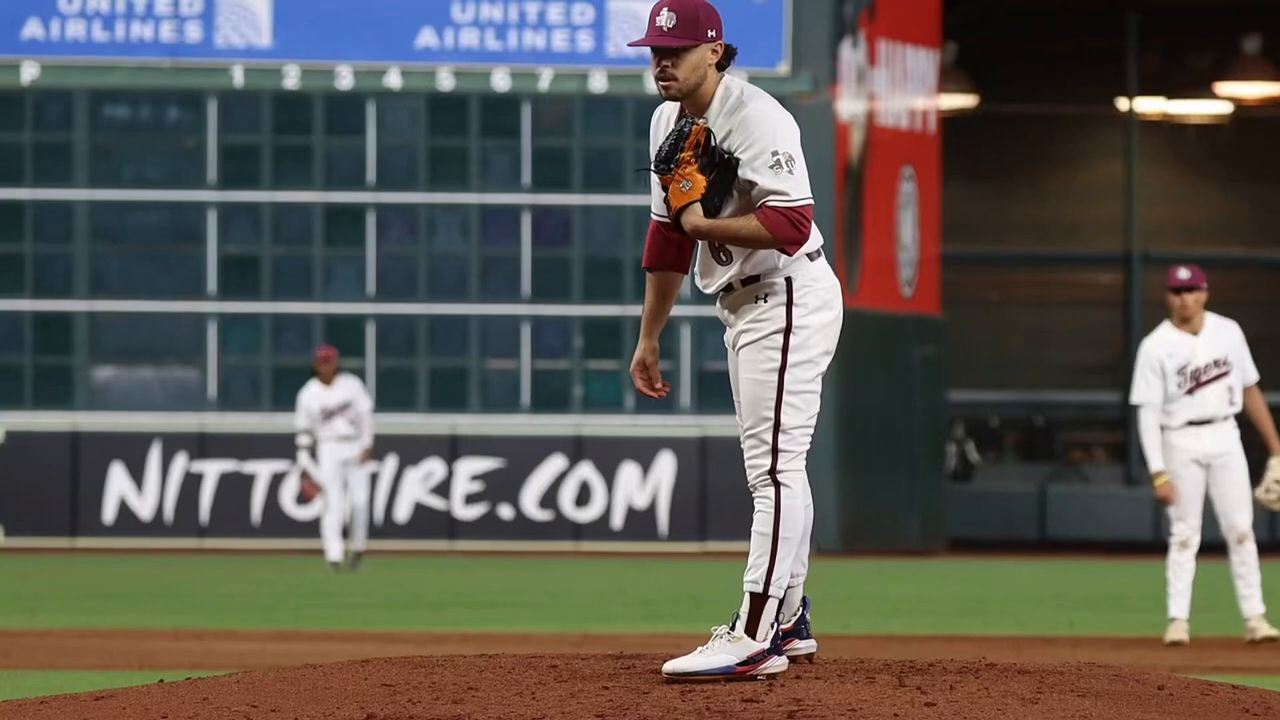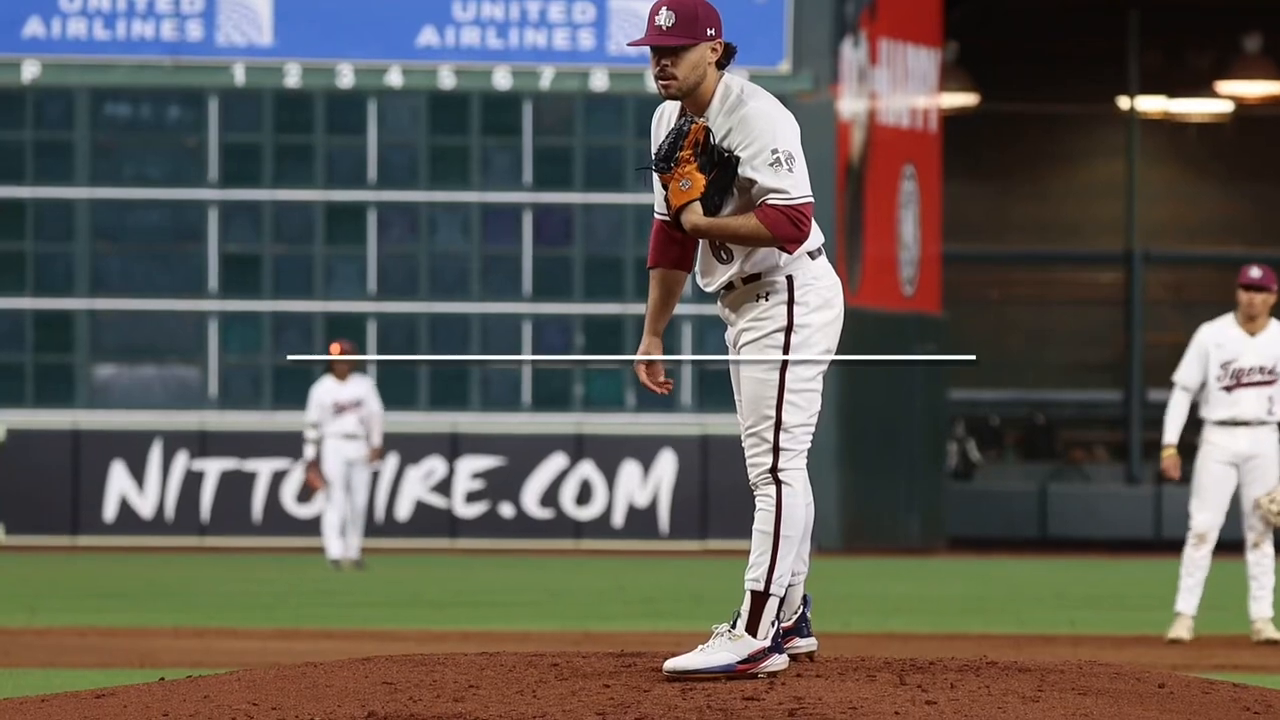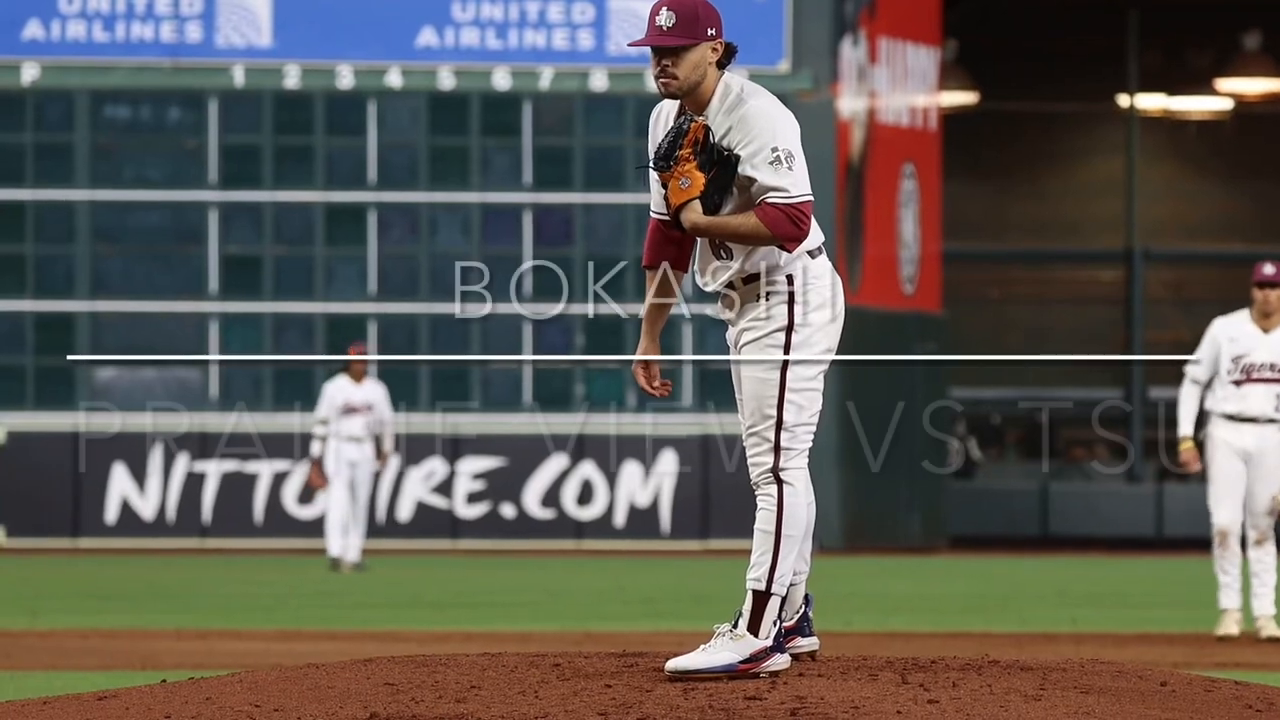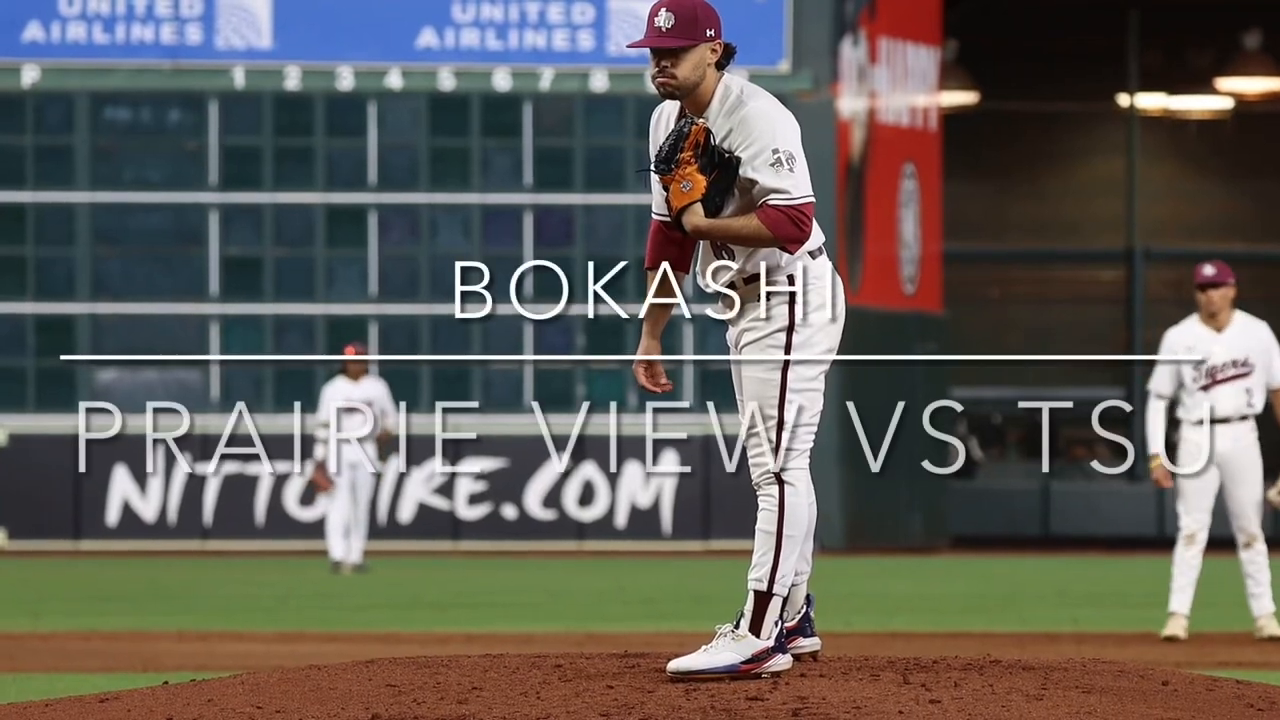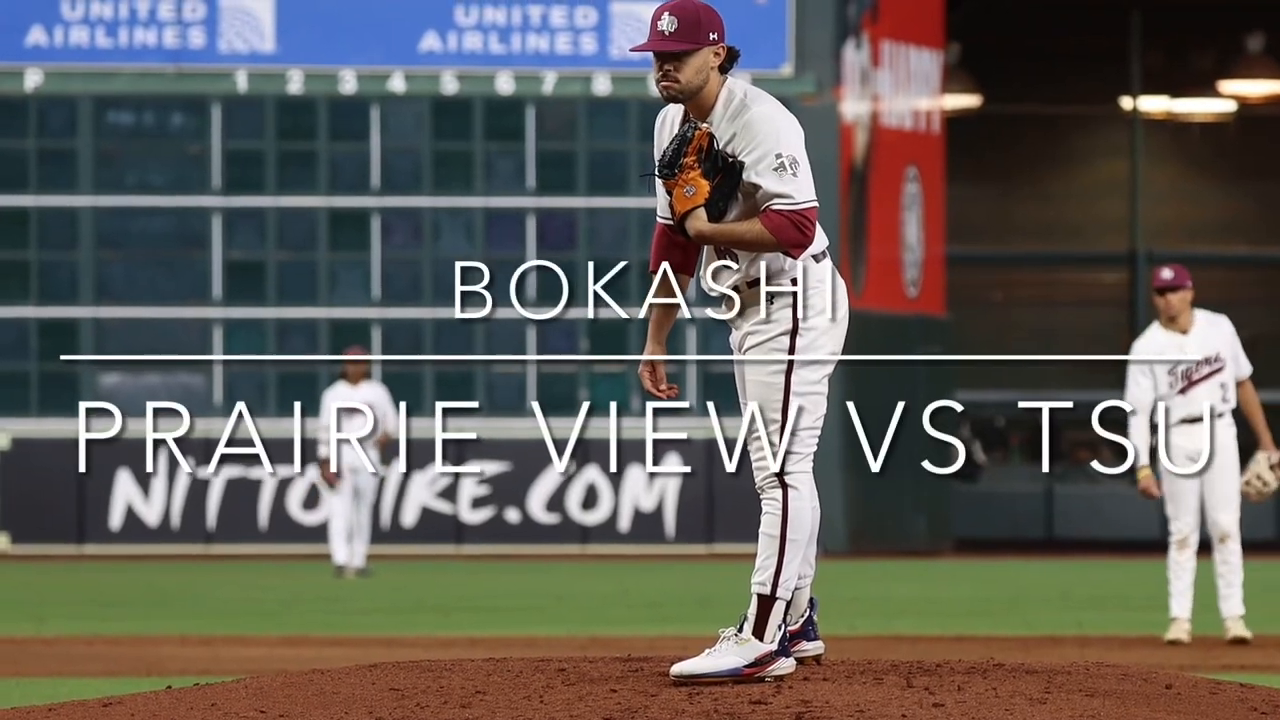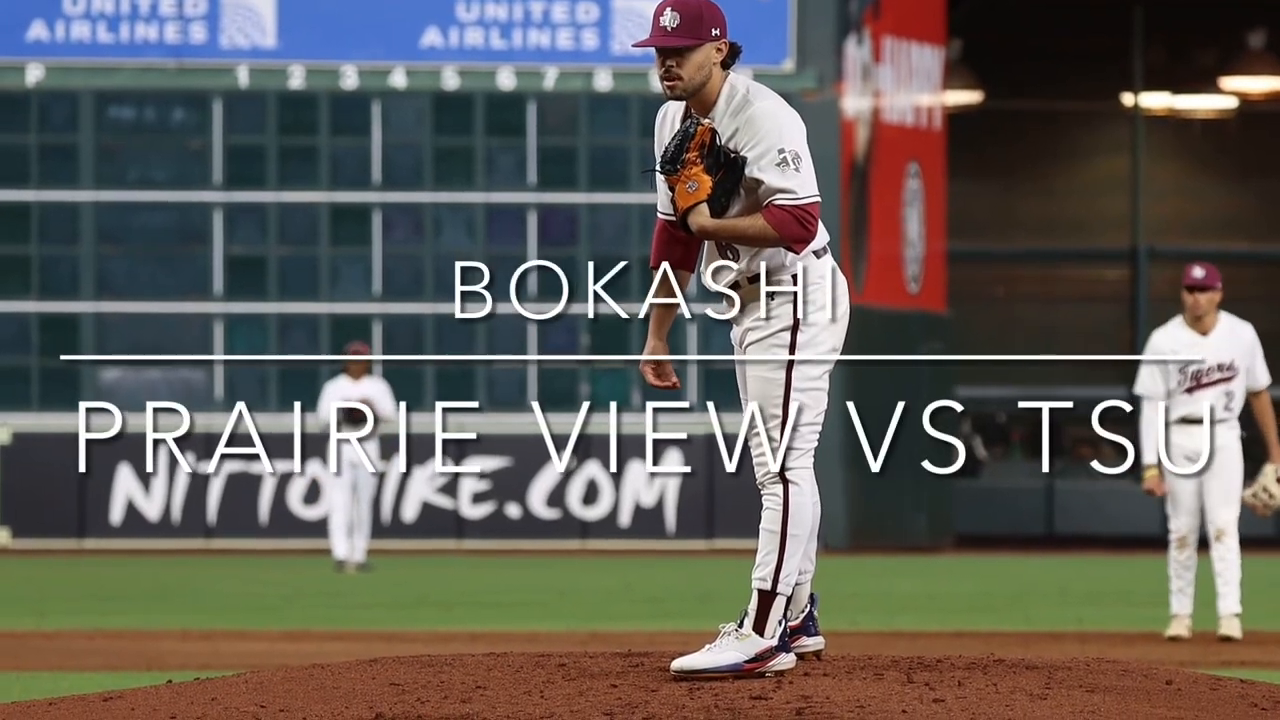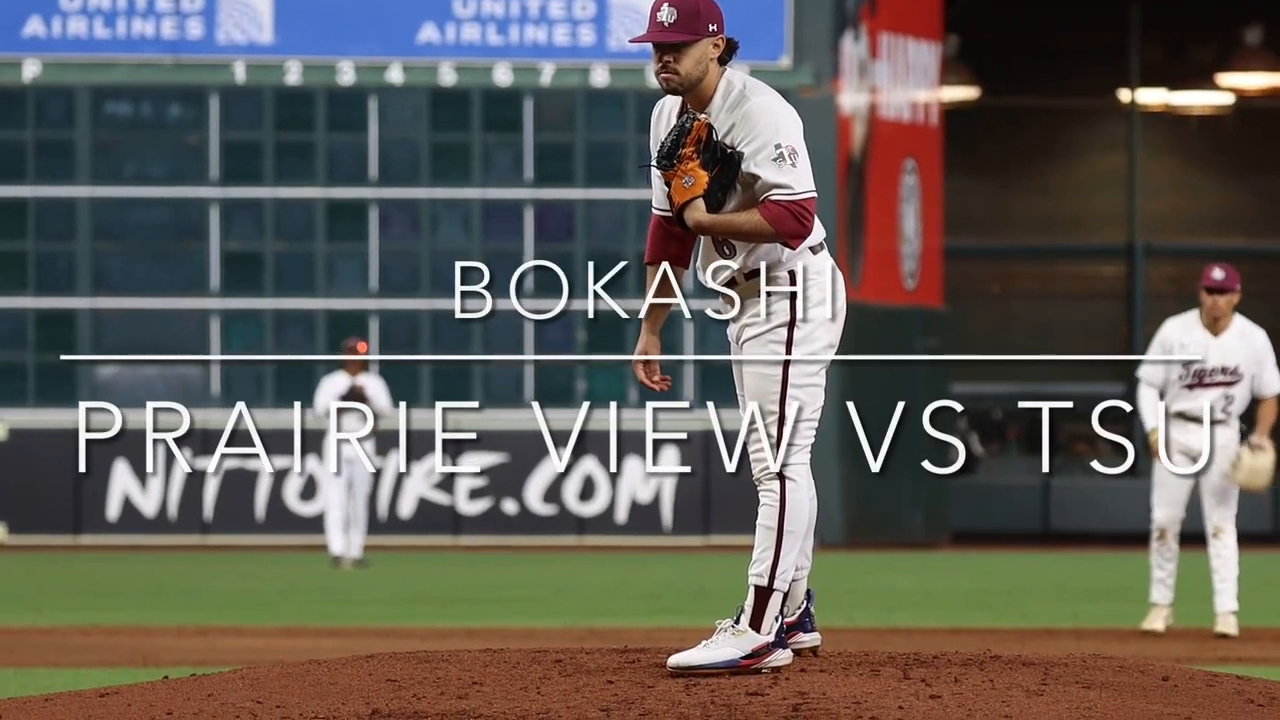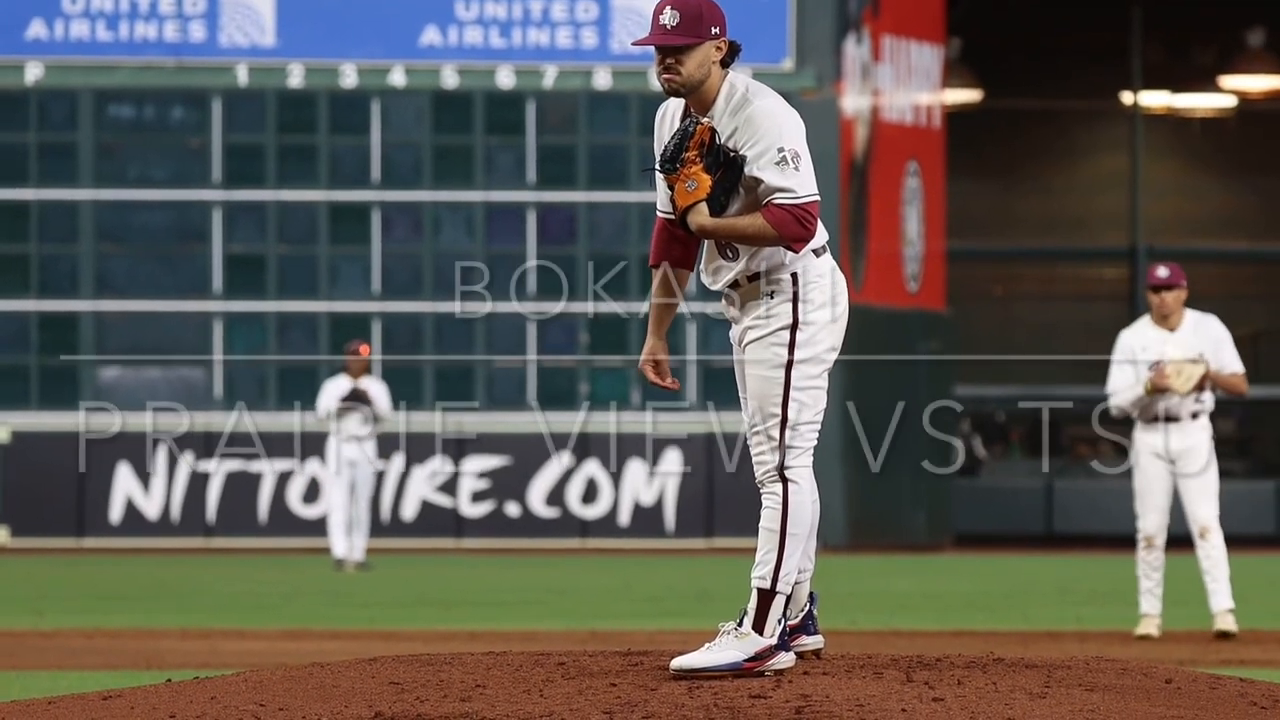
dt=0.5s
person 1, frame 1
left shoulder: (756, 118)
right shoulder: (668, 121)
left elbow: (792, 225)
right elbow: (667, 234)
left wrist: (702, 225)
right wrist: (648, 337)
left hip: (789, 299)
right hip: (743, 305)
left knee: (773, 467)
right knee: (772, 467)
left ankle: (756, 638)
right ankle: (788, 620)
person 1, frame 2
left shoulder: (756, 116)
right shoulder: (668, 120)
left elbow: (791, 223)
right elbow: (670, 232)
left wrist: (702, 222)
right wrist: (652, 335)
left hip: (789, 298)
right hip: (743, 304)
left knee: (776, 465)
right knee: (773, 464)
left ankle: (756, 637)
right ankle: (788, 619)
person 1, frame 3
left shoulder: (756, 115)
right shoulder: (666, 119)
left elbow: (790, 221)
right elbow: (666, 232)
left wrist: (701, 221)
right wrist: (649, 336)
left hip: (789, 298)
right hip: (743, 302)
left knee: (776, 464)
right knee: (774, 464)
left ankle: (758, 635)
right ankle: (791, 617)
person 1, frame 4
left shoulder: (756, 116)
right shoulder: (666, 119)
left elbow: (792, 222)
right elbow: (667, 233)
left wrist: (701, 224)
right wrist: (650, 335)
left hip: (791, 299)
right hip: (743, 303)
left knee: (778, 465)
right knee: (776, 465)
left ankle: (760, 636)
right ankle: (792, 617)
person 1, frame 5
left shoulder: (759, 121)
right shoulder: (670, 124)
left elbow: (796, 228)
right elbow: (672, 239)
left wrist: (707, 230)
right wrist: (656, 340)
left hip: (794, 303)
right hip: (748, 307)
left knee: (782, 470)
right knee: (779, 470)
left ankle: (763, 639)
right ankle: (796, 622)
person 1, frame 6
left shoulder: (762, 116)
right shoulder: (672, 120)
left elbow: (798, 222)
right elbow: (673, 232)
left wrist: (708, 225)
right wrist: (657, 335)
left hip: (795, 298)
right hip: (748, 303)
left knee: (782, 465)
right knee: (779, 465)
left ankle: (764, 635)
right ankle: (796, 617)
person 1, frame 7
left shoulder: (759, 111)
right shoulder: (667, 115)
left elbow: (795, 217)
right elbow: (667, 228)
left wrist: (704, 220)
right wrist: (650, 329)
left hip: (792, 293)
right hip: (744, 298)
left knee: (779, 461)
right knee: (775, 461)
left ankle: (760, 630)
right ankle: (793, 613)
person 1, frame 8
left shoulder: (761, 114)
right shoulder: (670, 118)
left elbow: (798, 221)
right elbow: (672, 230)
left wrist: (708, 223)
right wrist: (657, 332)
left hip: (793, 295)
right hip: (746, 301)
left knee: (781, 462)
right knee: (777, 461)
left ankle: (763, 634)
right ankle: (795, 616)
person 2, frame 1
left shoulder: (1229, 332)
right shoulder: (1154, 346)
right elbow: (1148, 414)
right wrist: (1159, 473)
left hip: (1225, 438)
right hip: (1181, 443)
left knee: (1240, 528)
right knee: (1184, 534)
right ankle: (1178, 620)
person 2, frame 2
right shoulder: (1210, 335)
right elbow: (1183, 391)
right wrist: (1169, 445)
right hip: (1218, 441)
right knee: (1202, 526)
right ankle: (1184, 616)
person 2, frame 3
right shoulder: (1224, 329)
right elbow: (1192, 383)
right wrist: (1185, 440)
right hip: (1225, 434)
right knee: (1226, 522)
right ankle: (1231, 610)
person 2, frame 4
right shoulder: (1178, 337)
right elbow: (1158, 399)
right wrist: (1156, 456)
left hip: (1241, 436)
right hip: (1195, 439)
right knee: (1191, 528)
right ankle: (1178, 615)
person 2, frame 5
left shoulder: (1220, 327)
right shoulder: (1146, 347)
left elbow: (1243, 384)
right elbow: (1138, 412)
right wrist: (1143, 467)
left hip: (1220, 433)
right hip: (1177, 441)
left knee: (1225, 527)
right knee: (1182, 531)
left ankle: (1233, 616)
right ankle: (1180, 619)
person 2, frame 6
left shoulder: (1242, 334)
right shoulder: (1163, 340)
right elbow: (1151, 405)
right wrist: (1149, 465)
left hip: (1224, 437)
right hip: (1180, 439)
left knee: (1223, 525)
right knee: (1182, 530)
left ankle: (1230, 615)
right ankle: (1180, 615)
person 2, frame 7
right shoulder: (1173, 331)
right elbow: (1148, 387)
right wrist: (1154, 431)
left hip: (1223, 437)
right hip: (1176, 433)
left knee: (1220, 523)
right knee: (1164, 521)
left ankle: (1226, 612)
right ankle: (1160, 605)
person 2, frame 8
left shoulder: (1210, 328)
right shoulder: (1130, 338)
left elbow: (1241, 386)
right elbow: (1117, 405)
left wrist: (1210, 374)
right wrist: (1149, 387)
left hip: (1194, 434)
right hip: (1150, 438)
left knee: (1205, 522)
right knee: (1151, 528)
left ankle: (1223, 611)
right ankle: (1150, 614)
person 3, frame 1
left shoulder: (862, 45)
right shoulder: (846, 47)
left elbow: (865, 88)
right elbow: (844, 91)
left hip: (859, 121)
right hip: (849, 122)
left knee: (857, 193)
right knee: (848, 194)
left ankle: (854, 276)
right ankle: (849, 275)
person 3, frame 2
left shoulder: (864, 44)
right shoulder: (848, 46)
left elbow: (866, 86)
right elbow: (846, 90)
right wrist: (851, 122)
left hip: (861, 120)
right hip: (850, 120)
left knee: (858, 192)
right knee: (849, 196)
left ankle: (855, 273)
right ankle: (850, 273)
person 3, frame 3
left shoulder: (863, 42)
right shoulder: (846, 44)
left elbow: (866, 85)
right elbow: (844, 87)
left hip: (859, 118)
right hip: (849, 120)
left knee: (857, 191)
right knee: (848, 190)
left ankle: (855, 272)
right ankle: (849, 271)
person 3, frame 4
left shoulder: (864, 42)
right shoulder: (846, 44)
left elbow: (866, 84)
right elbow: (844, 86)
left wrist: (861, 115)
left hip: (860, 119)
right hip: (849, 119)
left knee: (858, 194)
right knee: (848, 195)
left ankle: (857, 271)
right ankle: (850, 272)
person 3, frame 5
left shoulder: (865, 46)
right shoulder: (849, 48)
left elbow: (869, 89)
right elbow: (848, 91)
left hip: (862, 122)
right hip: (852, 122)
left knee: (861, 197)
right knee: (852, 196)
left ankle: (860, 277)
right ankle: (854, 275)
person 3, frame 6
left shoulder: (868, 40)
right shoulder: (851, 43)
left elbow: (870, 83)
right elbow: (849, 86)
left hip: (864, 116)
right hip: (853, 117)
left knee: (862, 189)
right knee: (853, 188)
left ankle: (861, 271)
right ankle: (856, 272)
person 3, frame 7
left shoulder: (864, 36)
right shoulder: (847, 40)
left elbow: (867, 78)
right elbow: (845, 82)
left hip: (861, 114)
right hip: (850, 114)
left knee: (859, 181)
right knee: (850, 182)
left ankle: (857, 266)
right ankle: (852, 266)
person 3, frame 8
left shoulder: (867, 38)
right shoulder: (850, 42)
left elbow: (869, 82)
right elbow: (848, 85)
right wrist: (852, 107)
left hip: (863, 116)
right hip: (852, 116)
left knee: (862, 187)
right knee: (853, 183)
left ankle: (860, 269)
right ankle: (855, 269)
person 4, frame 1
left shoulder: (352, 383)
right shoulder: (307, 395)
left elbow: (366, 415)
right elbow: (303, 431)
left wrist: (367, 446)
right wrist: (304, 465)
left hip: (356, 449)
right hip: (329, 450)
left knee: (360, 501)
right knee: (333, 504)
left ankle: (358, 547)
right ankle: (334, 557)
person 4, frame 2
left shoulder: (364, 383)
right shoulder: (320, 388)
left elbow: (375, 415)
right elbow: (312, 425)
left wrist: (376, 445)
right wrist: (310, 460)
left hip: (361, 449)
right hip: (334, 448)
left knee: (359, 503)
right knee: (334, 502)
left ankle: (353, 554)
right ankle: (335, 556)
person 4, frame 3
left shoulder: (378, 389)
right shoulder: (333, 386)
left elbow: (386, 421)
right elbow: (321, 421)
left wrist: (386, 451)
right wrist: (315, 457)
left hip: (365, 451)
right hip: (337, 448)
left knee: (360, 505)
right knee: (338, 501)
left ankle: (354, 557)
right ankle: (335, 554)
person 4, frame 4
left shoulder: (377, 385)
right shoulder: (332, 388)
left elbow: (390, 413)
right elbow: (323, 424)
left wrist: (386, 431)
right wrist: (319, 460)
left hip: (366, 451)
right hip: (338, 449)
left knee: (362, 505)
right knee: (338, 503)
left ankle: (356, 557)
right ankle: (338, 558)
person 4, frame 5
left shoulder: (378, 390)
right shoulder: (332, 393)
left elbow: (391, 419)
right elbow: (325, 429)
left wrist: (386, 436)
right wrist: (324, 460)
left hip: (368, 454)
right hip: (340, 454)
left knee: (364, 509)
right knee: (340, 508)
left ankle: (359, 562)
right ankle: (341, 562)
person 4, frame 6
left shoulder: (379, 385)
right shoulder: (333, 386)
left elbow: (391, 413)
right elbow: (323, 416)
left wrist: (371, 407)
right wrist: (344, 413)
left hip: (368, 448)
right hip: (341, 447)
left knee: (364, 504)
right knee: (340, 503)
left ankle: (359, 557)
right ankle: (341, 557)
person 4, frame 7
left shoulder: (375, 382)
right shoulder: (330, 381)
left elbow: (386, 410)
right elbow: (320, 409)
left wrist: (366, 397)
right wrist: (342, 399)
left hip: (364, 445)
right hip: (337, 443)
left knee: (359, 500)
right knee: (335, 498)
left ankle: (355, 553)
right ankle: (337, 552)
person 4, frame 8
left shoulder: (377, 386)
right shoulder: (332, 384)
left elbow: (386, 414)
right elbow: (322, 413)
left wrist: (370, 400)
right wrist: (344, 402)
left hip: (366, 447)
right hip: (339, 446)
left knee: (363, 503)
right knee: (338, 502)
left ankle: (358, 556)
right ankle: (340, 555)
